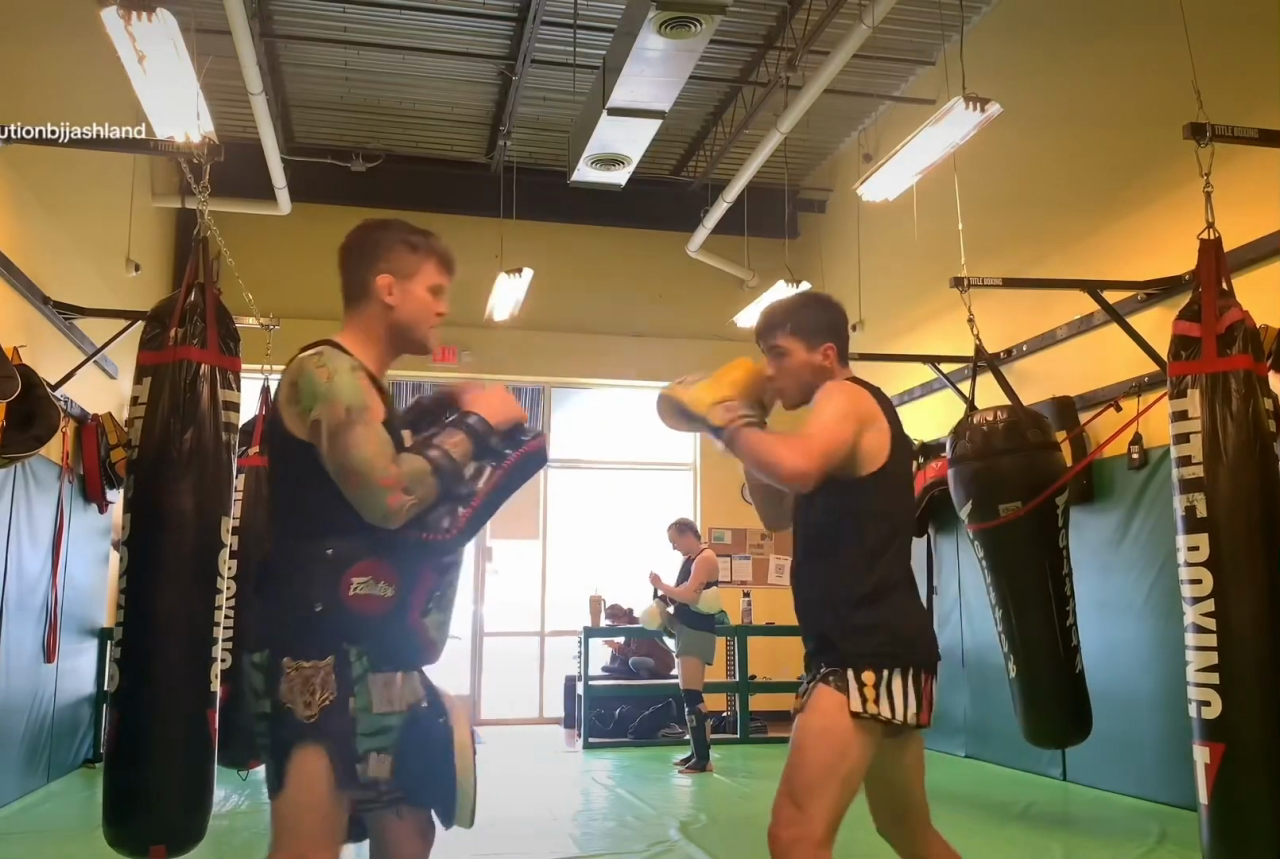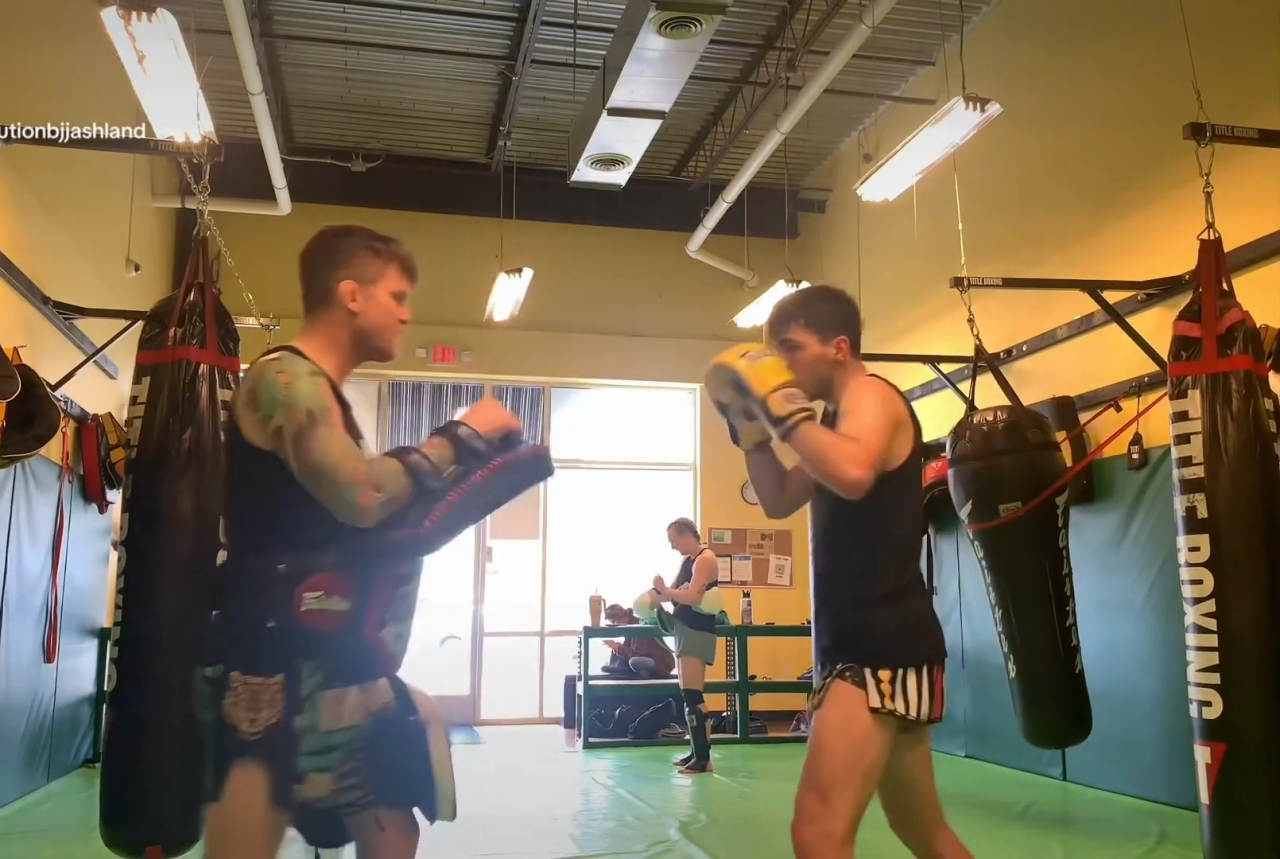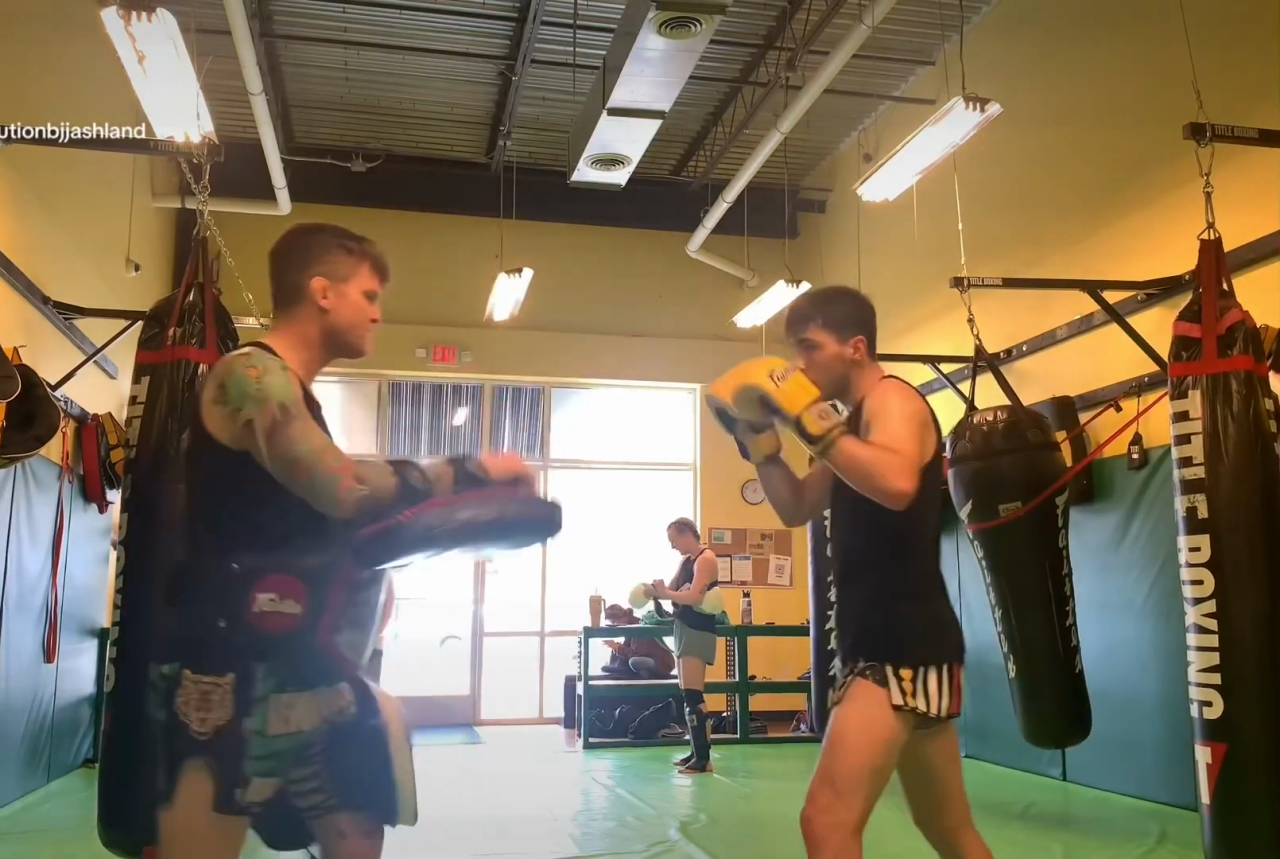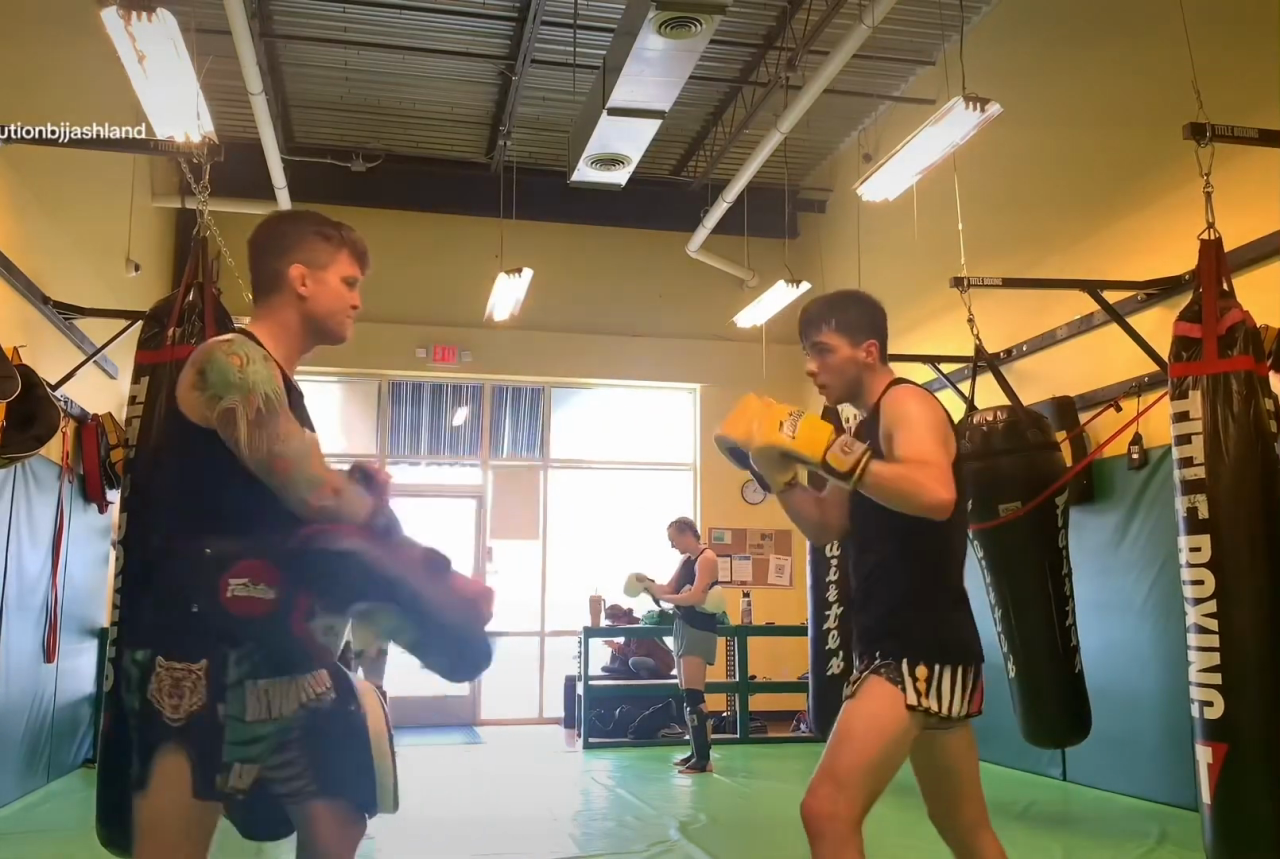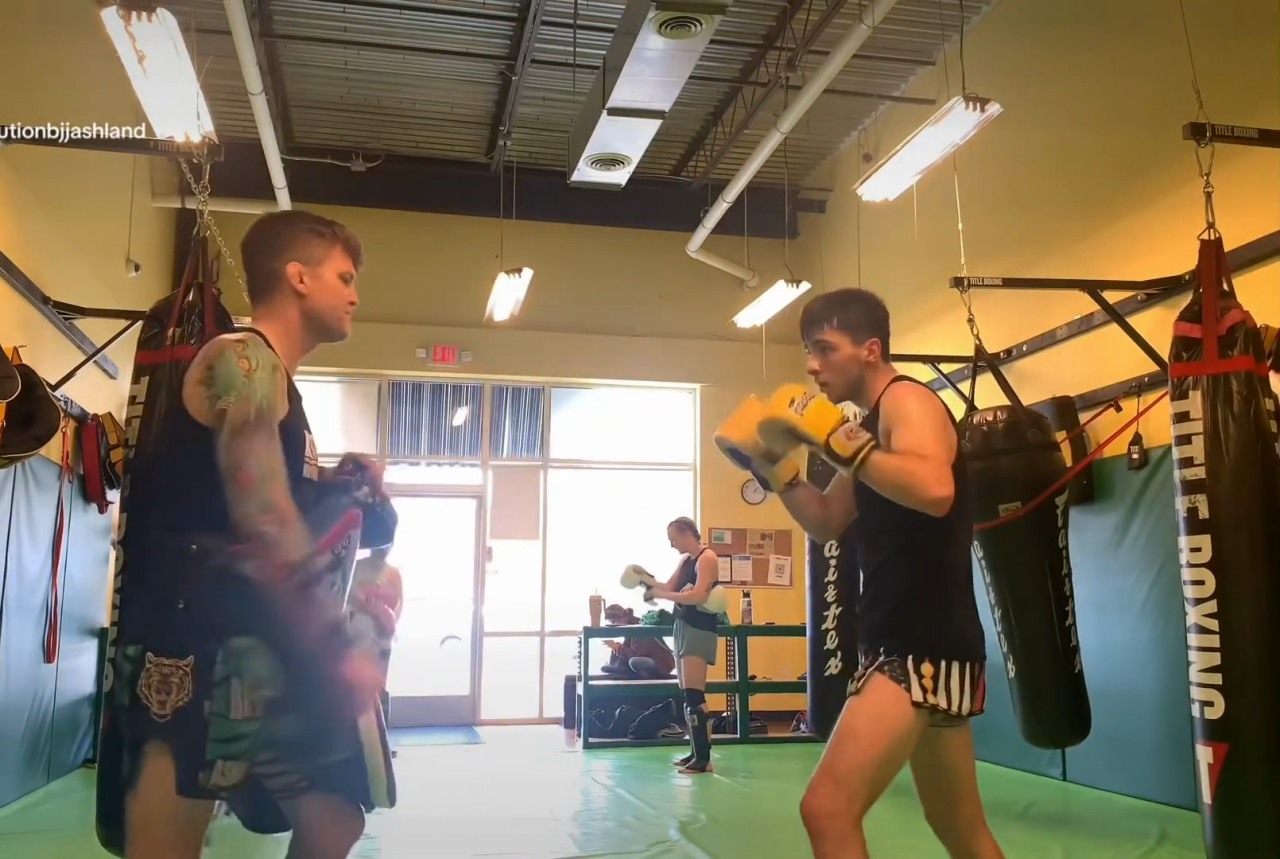
dt=0.1s
person 1, frame 1
left shoulder: (366, 383)
right shoulder: (324, 372)
right elbow: (389, 499)
left wrist: (465, 414)
right wrist: (474, 424)
left hip: (371, 650)
right hip: (321, 651)
person 1, frame 2
left shoulder: (323, 394)
right shoulder: (281, 379)
right elbow: (361, 499)
right wrist: (461, 436)
left hip: (335, 663)
right hip: (276, 665)
person 1, frame 3
left shoulder: (290, 391)
right shoulder: (251, 374)
right elbow: (343, 490)
right wrist: (468, 472)
left hip: (297, 666)
right hip: (237, 670)
person 1, frame 4
left shoulder: (271, 378)
right shoulder: (231, 363)
right elbow: (314, 492)
left wrist: (362, 485)
left hip: (269, 653)
right hip: (209, 654)
person 1, frame 5
left shoulder: (269, 379)
right shoulder: (245, 363)
right elbow: (263, 515)
right wrist: (332, 647)
left hip: (260, 650)
right hip: (202, 650)
person 2, frame 1
left shoulder: (843, 399)
right shoulder: (855, 418)
left elbow: (795, 466)
right elbow: (778, 516)
left wrist: (728, 419)
right wrist: (740, 436)
left hip: (864, 655)
right hip: (882, 650)
person 2, frame 2
left shoulder: (871, 397)
right shoulder: (837, 420)
left elbow: (851, 475)
right elbow: (778, 500)
left wrist: (788, 409)
right wrist: (749, 425)
left hip: (881, 650)
right hip: (873, 648)
person 2, frame 3
left shoulder: (891, 399)
right shoulder: (859, 421)
left elbow: (896, 484)
right elbow: (795, 507)
right wrist: (758, 440)
left hip: (901, 647)
right hip: (894, 646)
person 2, frame 4
left shoulder: (907, 404)
right shoulder: (870, 428)
left elbow: (935, 494)
right elbow: (825, 526)
left wrist: (832, 454)
right wrist: (775, 467)
left hip: (918, 649)
right hip: (907, 648)
left knee: (827, 812)
person 2, frame 5
left shoulder: (908, 401)
right shoulder: (873, 424)
left elbow: (934, 490)
right elbow: (827, 523)
left wrist: (837, 440)
right wrist: (775, 464)
left hip: (922, 646)
right hip: (909, 646)
left knee: (828, 811)
person 3, frame 1
left shoulder: (705, 559)
right shoulder: (690, 560)
left elbow: (689, 595)
right elbow: (679, 594)
left wrist: (660, 585)
right wrist: (663, 596)
left hip: (697, 632)
right hip: (685, 630)
left knee: (692, 695)
right knee: (688, 695)
left ankle: (704, 758)
right ankle: (696, 752)
person 3, frame 2
left shoulder: (705, 559)
right shoulder: (688, 561)
left elbow: (692, 597)
right elbow: (674, 593)
left wrist: (665, 591)
right wrist: (658, 593)
left hip: (698, 632)
right hip: (684, 630)
left knee: (692, 694)
right knee: (687, 695)
left ankle: (703, 759)
right ankle: (696, 752)
person 3, frame 3
left shoulder: (706, 559)
right shoulder: (687, 561)
left elbow: (694, 597)
right elbow: (672, 591)
left wrist: (665, 592)
right wrist: (654, 591)
left hip: (698, 632)
right hip: (684, 630)
left knee: (693, 695)
right knee: (687, 695)
left ankle: (704, 759)
right ankle: (696, 752)
person 3, frame 4
left shoulder: (707, 558)
right shoulder: (686, 561)
left elbow: (696, 597)
right elbow: (669, 589)
left wrist: (663, 597)
right wrist: (649, 586)
left hip: (699, 632)
right hip: (683, 629)
left knee: (693, 695)
right knee: (686, 695)
left ankle: (703, 759)
right ankle: (696, 753)
person 3, frame 5
left shoulder: (707, 558)
right shoulder: (686, 560)
left elbow: (699, 596)
right elbow: (669, 588)
left wrist: (663, 595)
left hip: (699, 631)
right hip: (682, 628)
left knee: (694, 695)
right knee: (686, 695)
left ankle: (704, 759)
right ankle: (696, 752)
